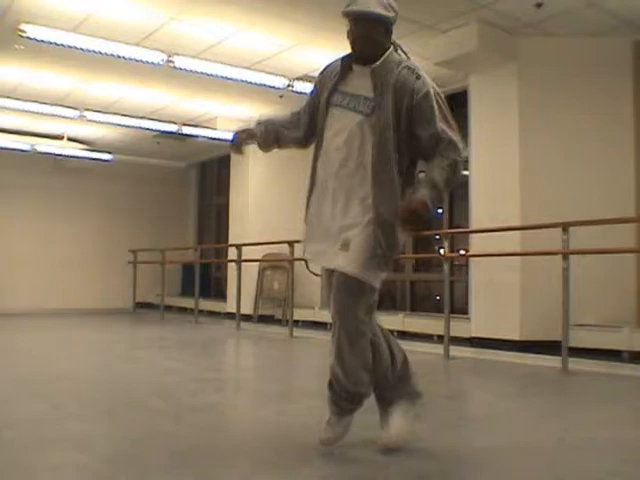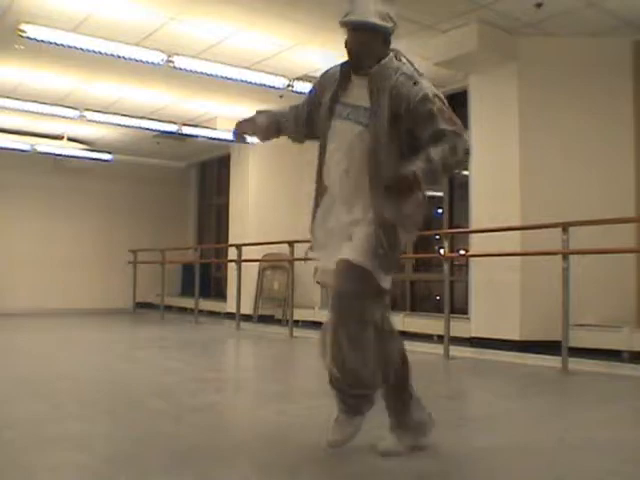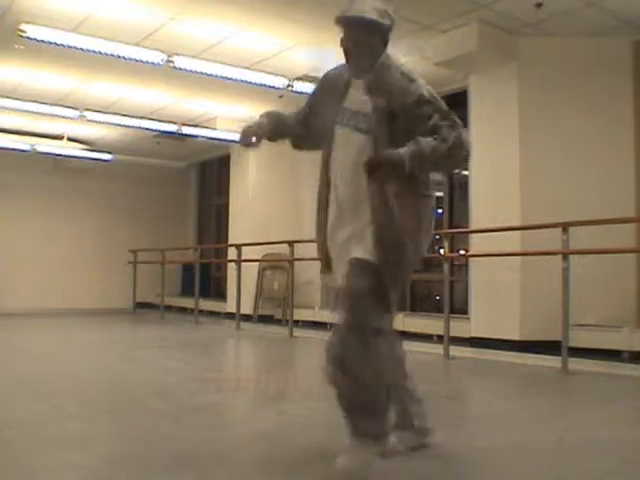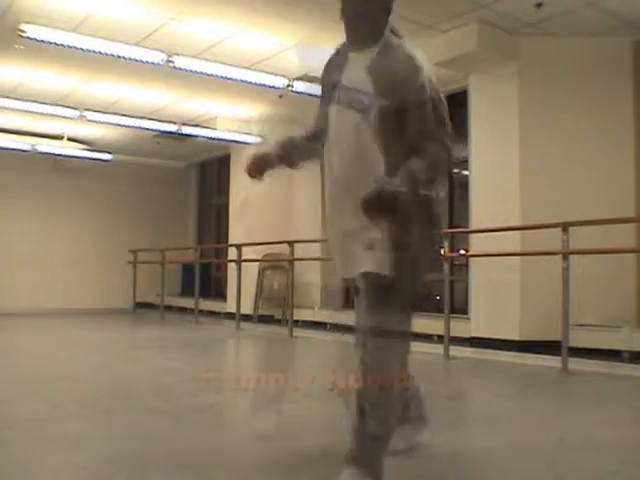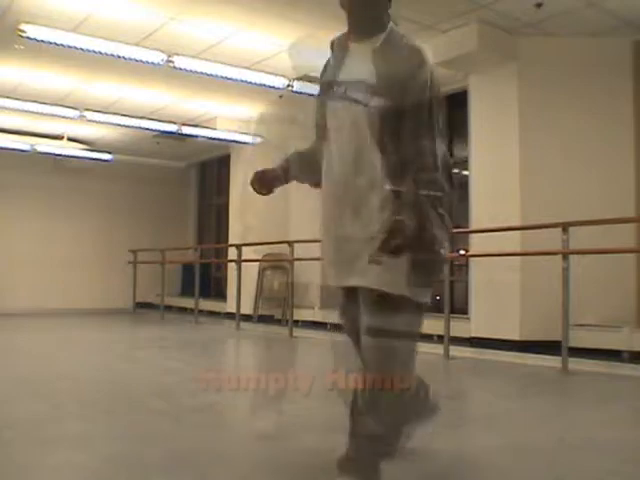
dt=0.1s
person 1, frame 1
left shoulder: (410, 84)
right shoulder: (332, 74)
left elbow: (448, 148)
right elbow: (305, 124)
left wrist: (425, 192)
right wrist: (259, 132)
left hip: (374, 214)
right hip: (330, 211)
left knee: (349, 309)
right knee: (353, 313)
left ankle: (344, 404)
right ankle: (396, 395)
person 1, frame 2
left shoulder: (408, 88)
right shoulder: (332, 81)
left elbow: (454, 144)
right elbow: (303, 119)
left wrist: (417, 170)
right wrist: (260, 122)
left hip: (379, 217)
right hip: (337, 216)
left knee: (351, 305)
right knee: (368, 318)
left ankle: (354, 402)
person 1, frame 3
left shoulder: (404, 89)
right shoulder: (333, 83)
left elbow: (454, 142)
right elbow: (306, 125)
left wrist: (404, 156)
right wrist: (266, 125)
left hip: (387, 226)
right hip: (345, 225)
left knee: (364, 329)
right knee: (372, 332)
left ankle: (368, 431)
right ankle: (408, 422)
person 1, frame 4
left shoulder: (404, 68)
right shoulder: (337, 64)
left elbow: (438, 148)
left wrist: (400, 189)
right wrist: (277, 153)
left hip: (393, 219)
right hip: (347, 218)
left knee: (381, 331)
right knee: (377, 330)
right ankle: (406, 412)
person 1, frame 5
left shoulder: (406, 61)
right shoulder: (336, 61)
left elbow: (426, 153)
left wrist: (413, 217)
right wrist: (284, 170)
left hip: (393, 221)
right hip: (343, 220)
left knee: (383, 343)
right knee: (362, 335)
right ankle: (411, 401)
